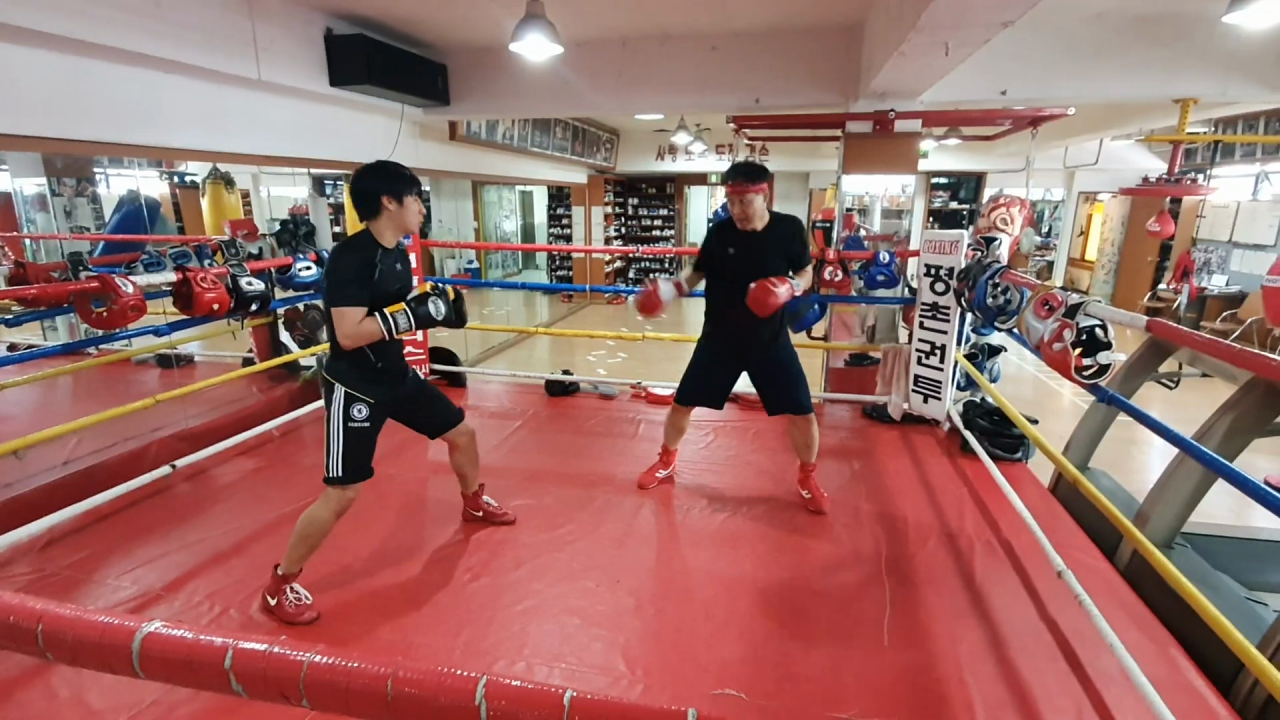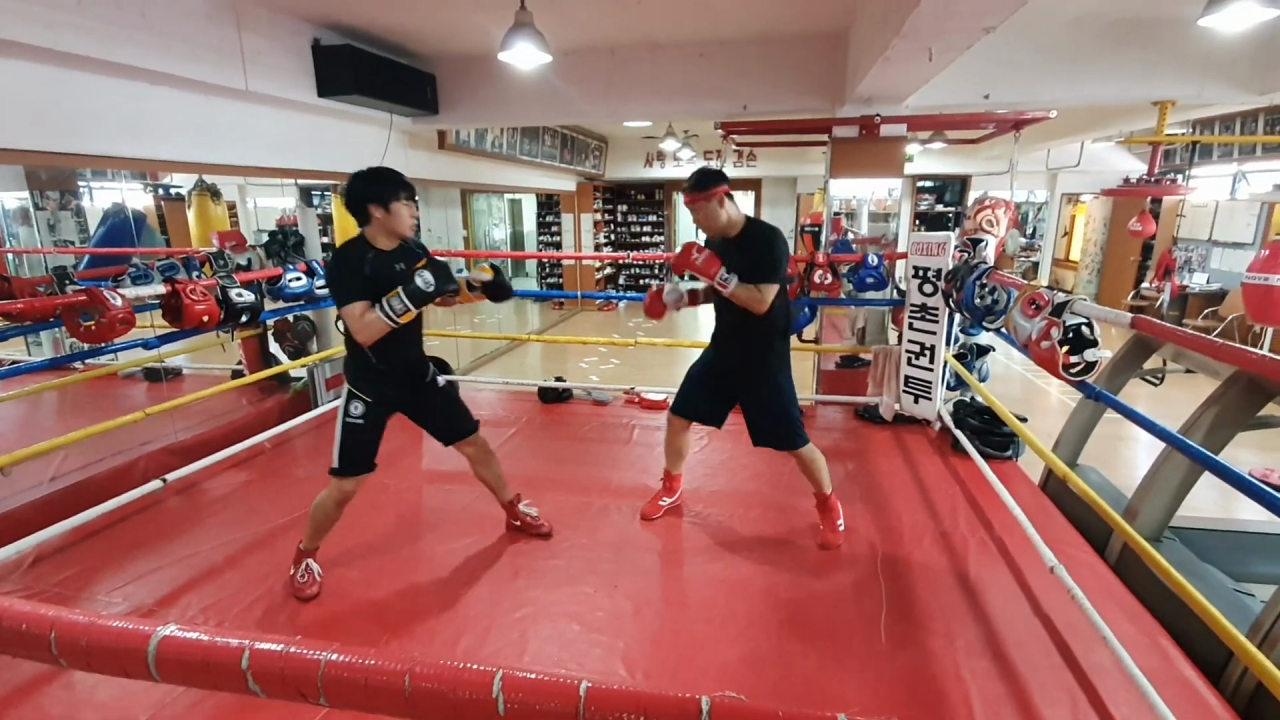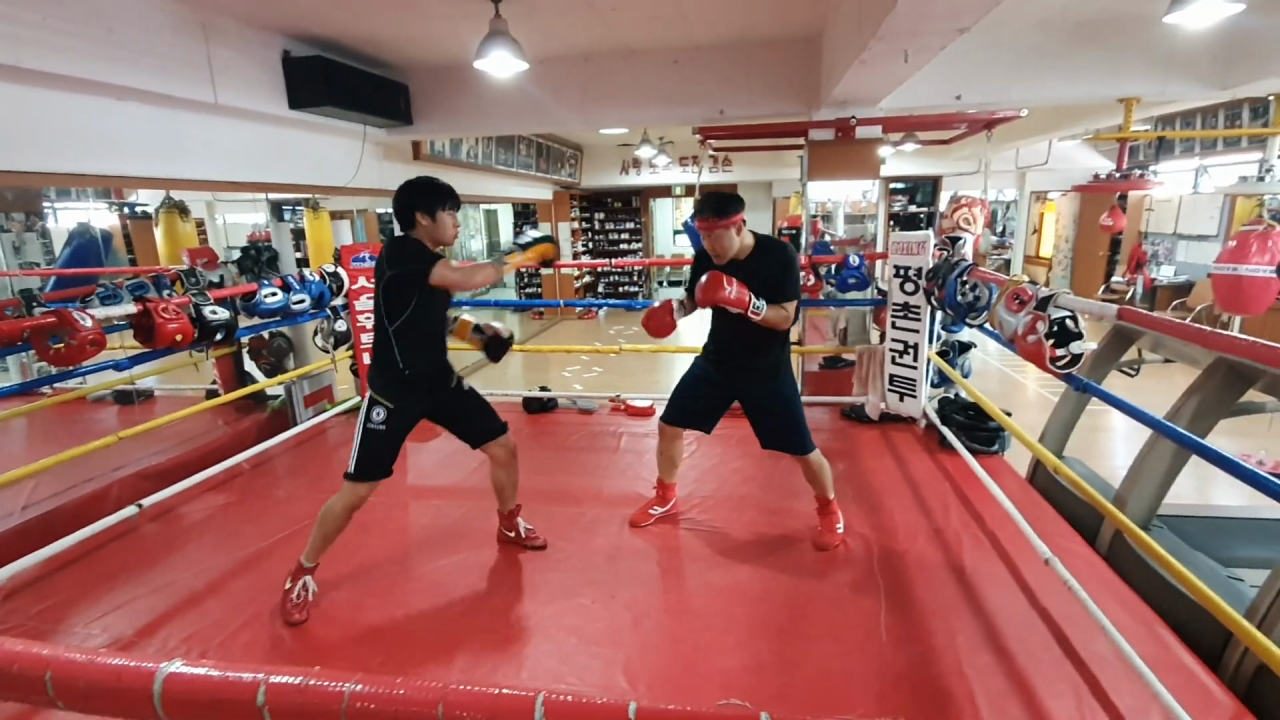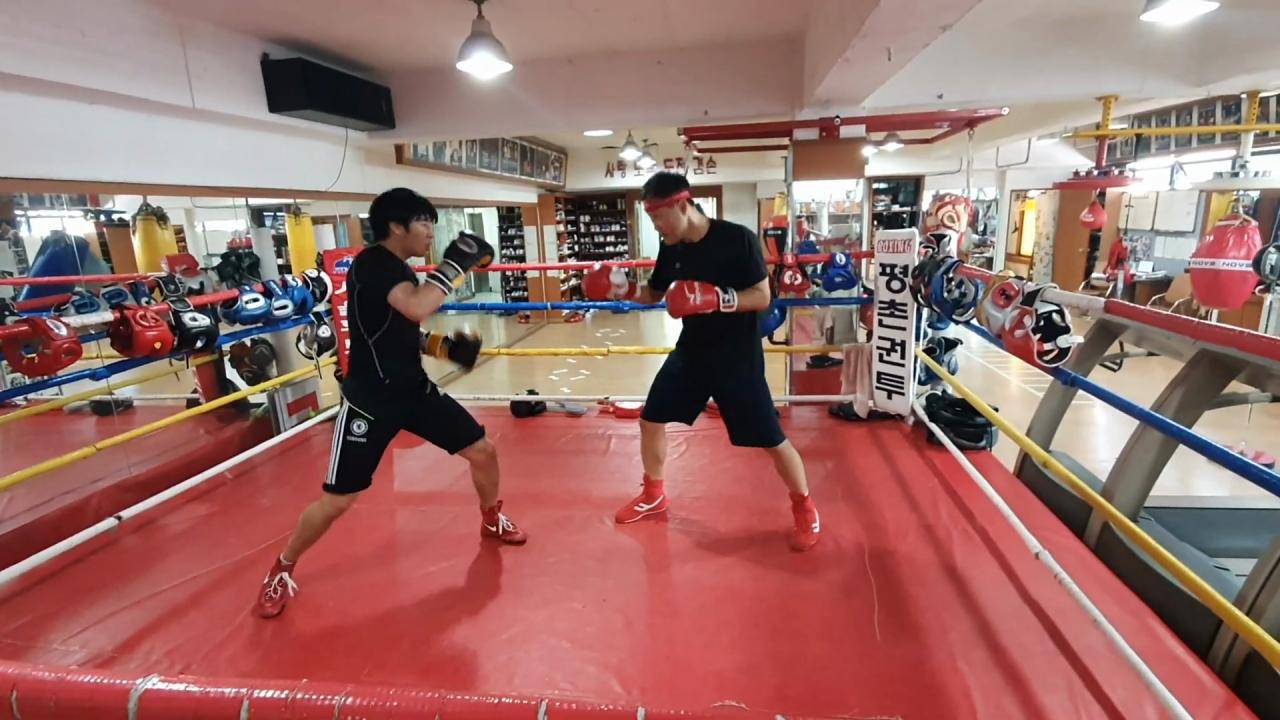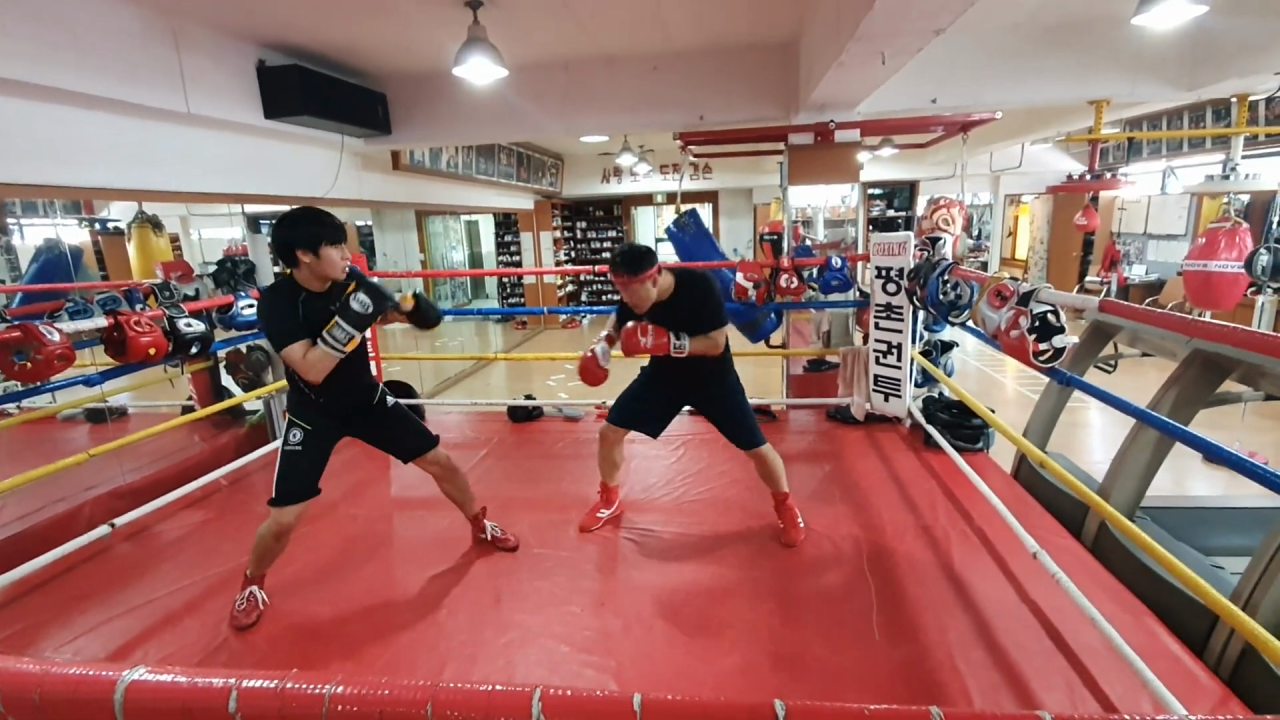
dt=1s
person 1, frame 1
left shoulder: (397, 252)
right shoulder: (350, 256)
right elbow: (349, 334)
left wrist: (436, 303)
right wrist: (413, 314)
left hip: (397, 374)
right hip: (355, 387)
left knee: (461, 432)
right knee: (341, 494)
left ankle: (474, 503)
right ankle: (281, 584)
person 1, frame 2
left shoulder: (412, 250)
right shoulder: (345, 260)
left elbow: (436, 296)
right elbow: (363, 332)
left wrist: (476, 283)
right wrist: (409, 295)
left hip: (418, 373)
right hip: (369, 385)
left knee: (474, 443)
right knee: (345, 485)
left ankle: (514, 511)
right ankle: (305, 557)
person 1, frame 3
left shoulder: (426, 259)
right shoulder: (401, 252)
right elbow: (466, 280)
left wrist: (473, 329)
right wrist: (521, 255)
left hip: (437, 378)
right hip: (394, 389)
left knee: (503, 446)
right knee: (356, 491)
left ankle: (509, 524)
right ankle: (303, 573)
person 1, frame 4
left shoulder: (402, 267)
right shoulder: (372, 263)
right elbow: (417, 308)
left wrist: (445, 344)
right wrist: (457, 261)
left hip: (414, 388)
right hip: (370, 399)
left knee: (483, 449)
right knee: (335, 502)
left ankle: (492, 520)
right ankle: (283, 569)
person 1, frame 5
left shoulder: (350, 278)
right shoulder: (276, 303)
left elbow: (383, 310)
right elbow: (312, 371)
left wrist: (409, 309)
right wrist: (352, 318)
left hip: (367, 400)
right hip: (314, 414)
left knee: (440, 461)
right knee: (283, 519)
left ankle: (481, 525)
right ankle: (253, 583)
person 2, frame 1
left shoulder: (790, 229)
right shoulder: (719, 233)
left elbow: (806, 274)
right elbow: (697, 273)
left wrist: (789, 288)
right wrist: (672, 288)
left hip: (770, 340)
right hip: (719, 338)
left knee: (802, 414)
right knee: (683, 403)
left ankle: (807, 479)
right ankle: (666, 461)
person 2, frame 2
left shoulder: (768, 239)
right shoulder: (713, 243)
left elbow: (761, 302)
left wrist: (717, 272)
right wrist: (683, 295)
left hip: (766, 360)
right hip: (722, 352)
left knee: (796, 444)
right knee: (677, 419)
left ankle: (828, 506)
right ankle: (671, 488)
person 2, frame 3
left shoulder: (780, 256)
right shoulder: (706, 257)
left elbow: (785, 319)
right elbow: (694, 300)
left wrist: (744, 301)
right wrist: (674, 309)
left hip: (768, 367)
right hip: (716, 360)
left knee: (803, 450)
right knee: (669, 426)
left ankle: (829, 511)
right ankle: (665, 497)
person 2, frame 4
left shoulder: (738, 239)
right shoulder: (672, 249)
left elbow: (762, 297)
right elbow: (654, 294)
left wrist: (714, 298)
right wrist: (622, 286)
left hip: (738, 358)
right hip: (689, 353)
left knee: (772, 441)
right knee: (650, 419)
left ankle: (805, 509)
right ankle: (654, 494)
person 2, frame 5
left shoulder: (701, 286)
right shoulder: (631, 296)
left elbow: (717, 344)
right elbow: (620, 326)
left wrist: (667, 342)
right wrist: (602, 345)
left hip: (713, 377)
right hip: (663, 374)
left knee: (756, 446)
right knee: (610, 431)
left ankle: (785, 507)
right ankle: (609, 499)
